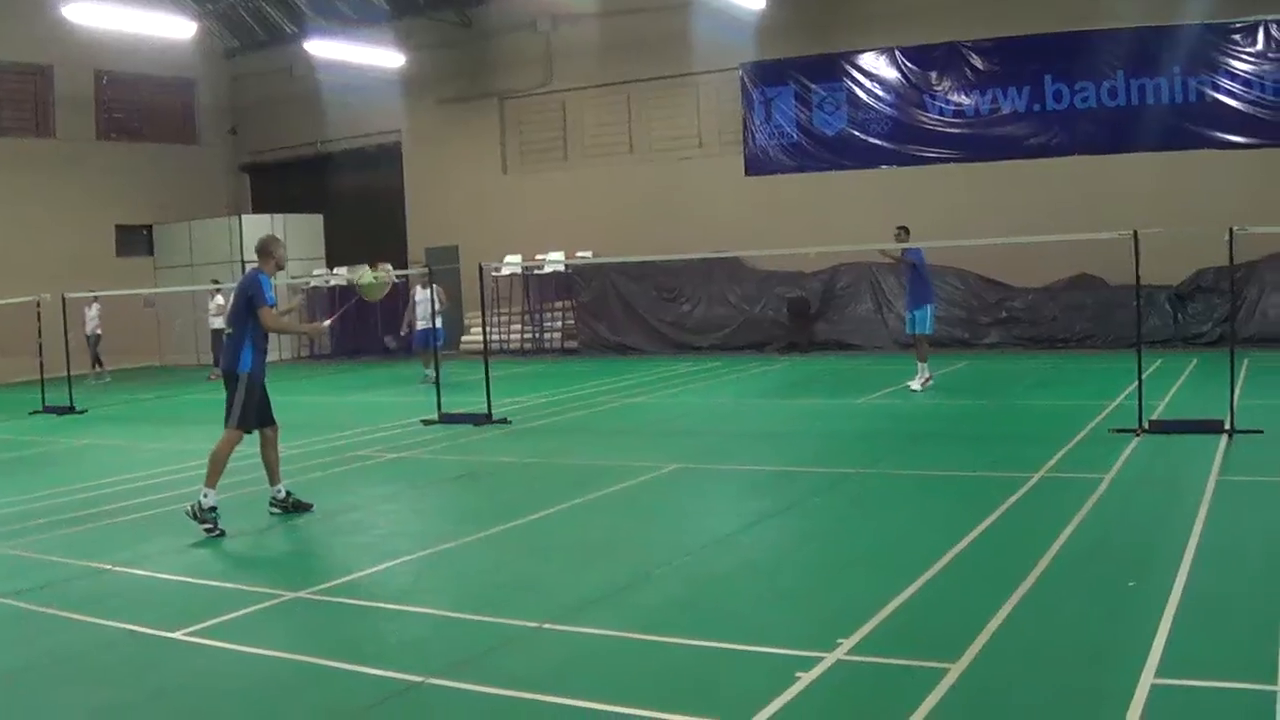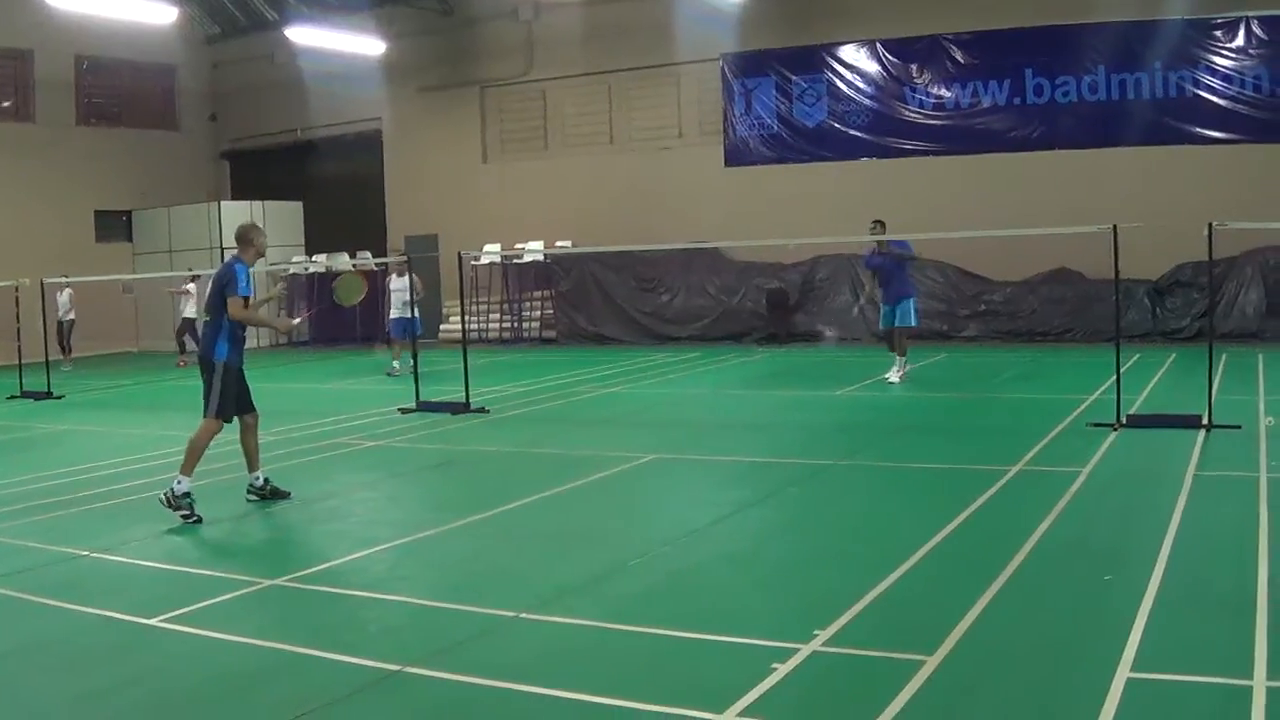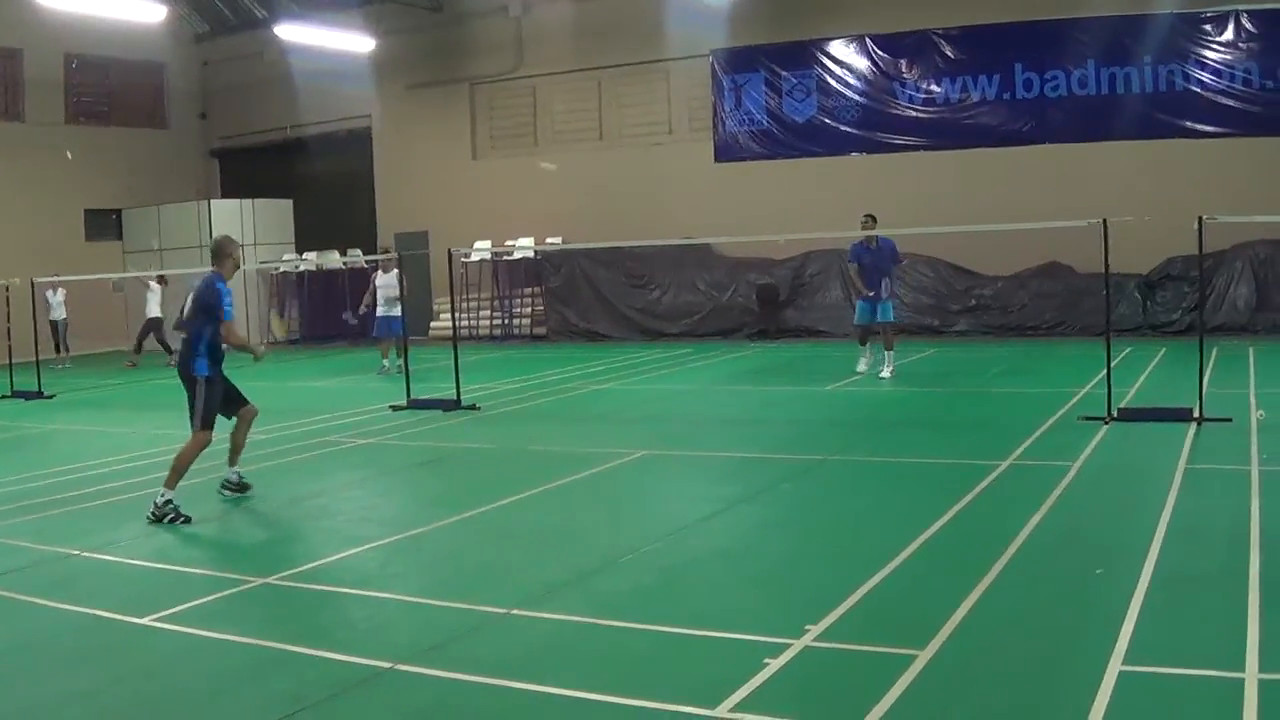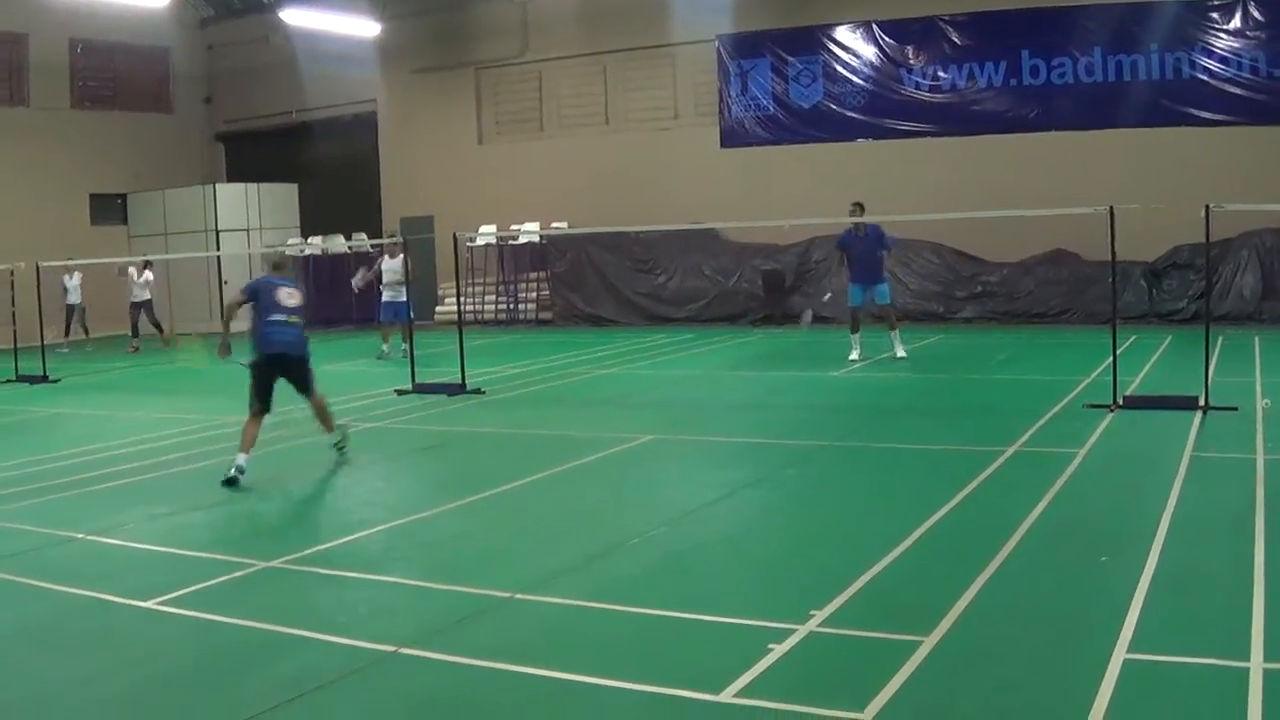
dt=0.5s
person 1, frame 1
left shoulder: (254, 280)
right shoulder: (259, 279)
right elbow: (269, 323)
left wrist: (288, 309)
right wrist: (307, 328)
left hip: (250, 368)
right hip: (243, 367)
left knee: (269, 430)
right knee: (233, 433)
left ankle: (279, 496)
right ankle: (204, 503)
person 1, frame 2
left shoulder: (236, 268)
right shoulder: (237, 269)
right elbow: (235, 313)
left wrist: (267, 298)
right wrist: (275, 323)
left hip: (229, 356)
right hip: (219, 356)
left knee: (249, 418)
right knee: (213, 423)
left ankle: (257, 483)
right ankle: (178, 490)
person 1, frame 3
left shoulder: (207, 284)
right shoulder: (219, 288)
left elbow: (184, 324)
right elbow: (229, 337)
right wrist: (255, 350)
left hip: (206, 368)
right hip: (200, 370)
left knee: (247, 412)
right knee: (201, 437)
left ankle: (231, 477)
right ankle: (162, 502)
person 1, frame 4
left shoulder: (259, 284)
right shoulder: (299, 292)
left elbow: (233, 304)
left wrist: (225, 338)
left hip: (265, 351)
right hip: (296, 350)
left knee: (257, 414)
right knee: (312, 396)
left ankle: (239, 465)
right ankle: (336, 438)
